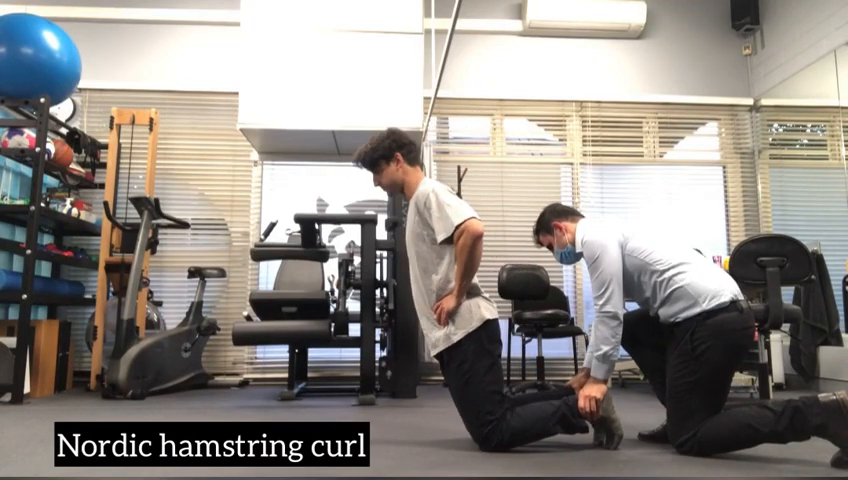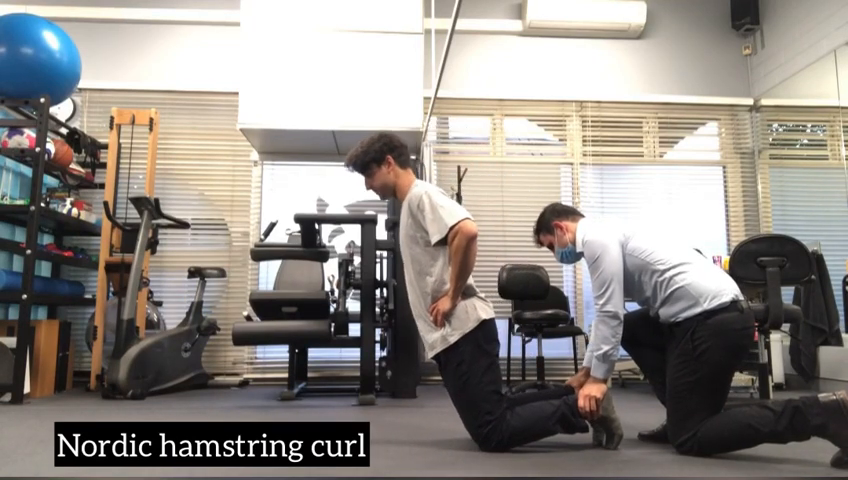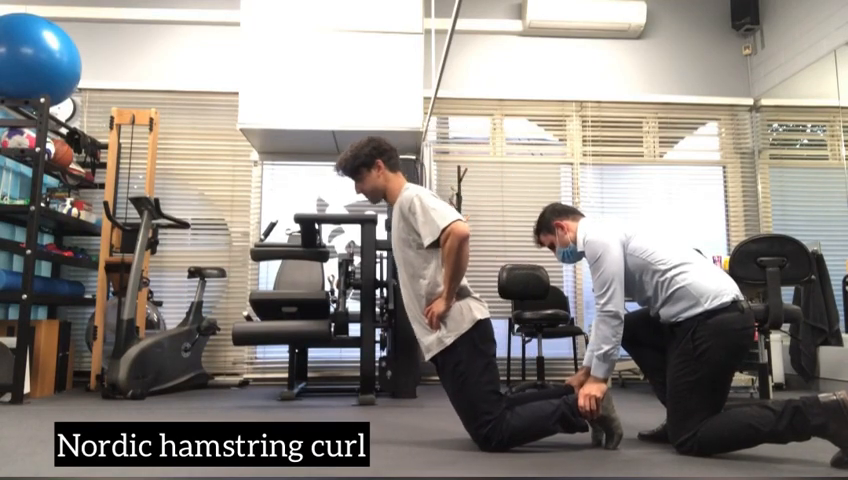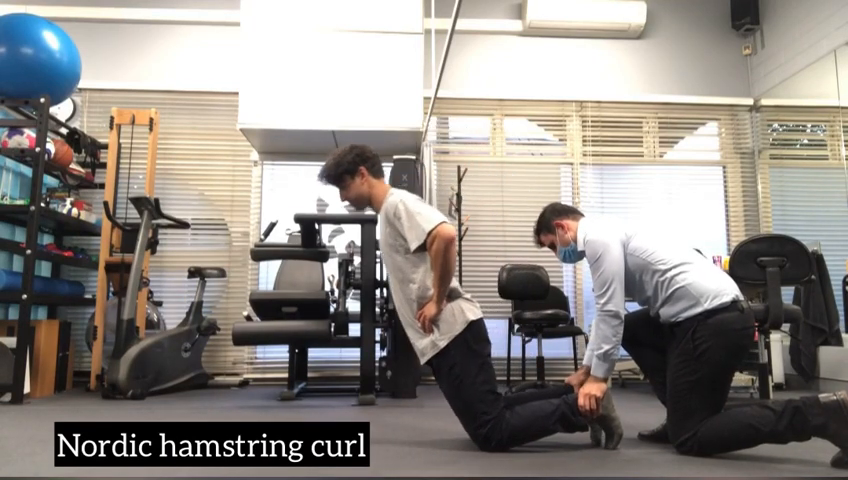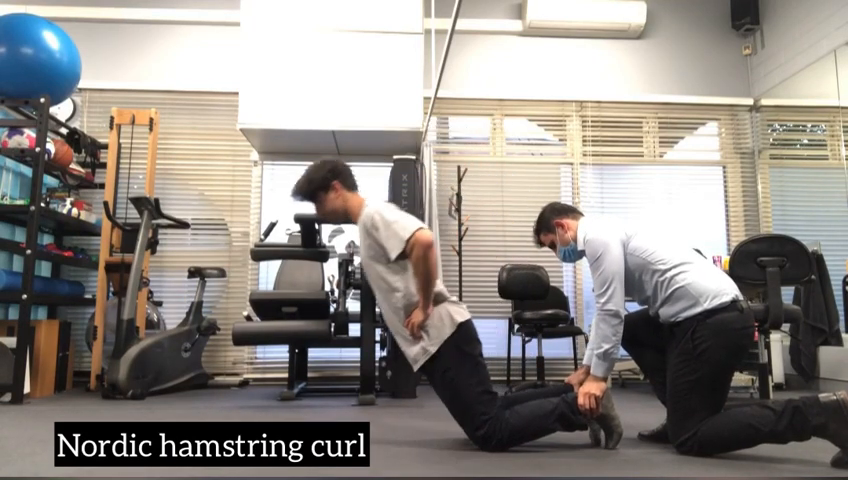
dt=0.2s
person 1, frame 1
left shoulder: (428, 193)
right shoulder: (419, 201)
left elbow: (473, 231)
left wrist: (457, 294)
left hip: (464, 327)
right hip: (453, 331)
left knee: (492, 433)
right knee: (493, 417)
right ankle: (578, 399)
person 1, frame 2
left shoulder: (421, 195)
right shoulder: (411, 204)
left elbow: (467, 232)
left wrist: (452, 295)
left hip: (461, 328)
right hip: (450, 332)
left knee: (492, 433)
right knee: (491, 417)
right ankle: (576, 398)
person 1, frame 3
left shoulder: (412, 198)
right shoulder: (402, 207)
left elbow: (459, 233)
left wrist: (447, 297)
left hip: (457, 328)
right hip: (446, 333)
left knee: (491, 432)
right knee: (491, 417)
left ankle: (582, 405)
right ankle: (577, 397)
person 1, frame 4
left shoulder: (397, 203)
right shoulder: (389, 212)
left elbow: (445, 236)
left wrist: (438, 300)
left hip: (450, 330)
right hip: (441, 335)
left knee: (491, 432)
right knee: (490, 416)
left ankle: (582, 405)
right ankle: (575, 396)
person 1, frame 5
left shoulder: (374, 214)
right shoulder: (369, 222)
left elbow: (423, 242)
left wrist: (424, 307)
left hip: (440, 335)
right hip: (432, 339)
left knee: (490, 431)
right knee: (488, 416)
left ankle: (579, 404)
right ankle: (572, 396)
person 2, frame 1
left shoulder: (596, 237)
right shoulder: (607, 237)
left elbow: (609, 313)
right elbow: (610, 314)
left wrist: (598, 378)
right wrist: (587, 370)
left hip: (712, 321)
right hip: (715, 314)
left knee: (690, 438)
right knee: (630, 330)
left ankle: (822, 413)
right ankle: (681, 414)
person 2, frame 2
left shoulder: (597, 237)
right shoulder: (608, 236)
left elbow: (610, 313)
right elbow: (609, 313)
left wrist: (598, 377)
right wrist: (586, 369)
left hip: (713, 321)
right hip: (715, 314)
left knee: (690, 438)
right knee: (630, 330)
right ankle: (681, 414)
person 2, frame 3
left shoulder: (598, 237)
right shoulder: (608, 236)
left elbow: (610, 313)
right elbow: (608, 312)
left wrist: (598, 376)
right wrist: (586, 368)
left hip: (712, 321)
right hip: (714, 315)
left knee: (689, 438)
right knee: (630, 331)
right ankle: (682, 414)
person 2, frame 4
left shoulder: (598, 235)
right shoulder: (608, 236)
left elbow: (611, 312)
right elbow: (607, 312)
left wrist: (598, 376)
right wrist: (586, 368)
left hip: (713, 322)
right hip: (713, 315)
left knee: (690, 438)
right knee: (630, 331)
left ankle: (823, 414)
right ankle: (682, 413)
person 2, frame 5
left shoulder: (598, 235)
right shoulder: (608, 235)
left elbow: (611, 311)
right elbow: (607, 311)
left wrist: (598, 375)
right wrist: (586, 367)
left hip: (712, 321)
right hip: (713, 314)
left knee: (690, 438)
right knee: (630, 331)
right ankle: (681, 413)
